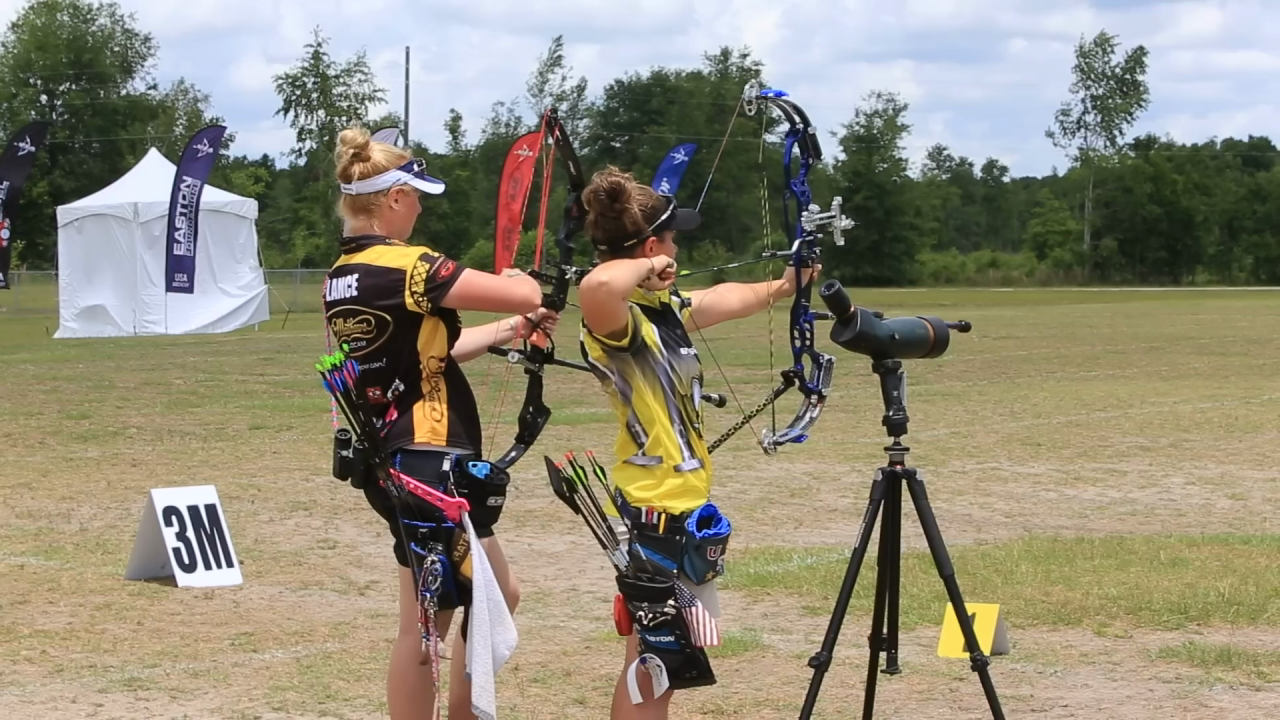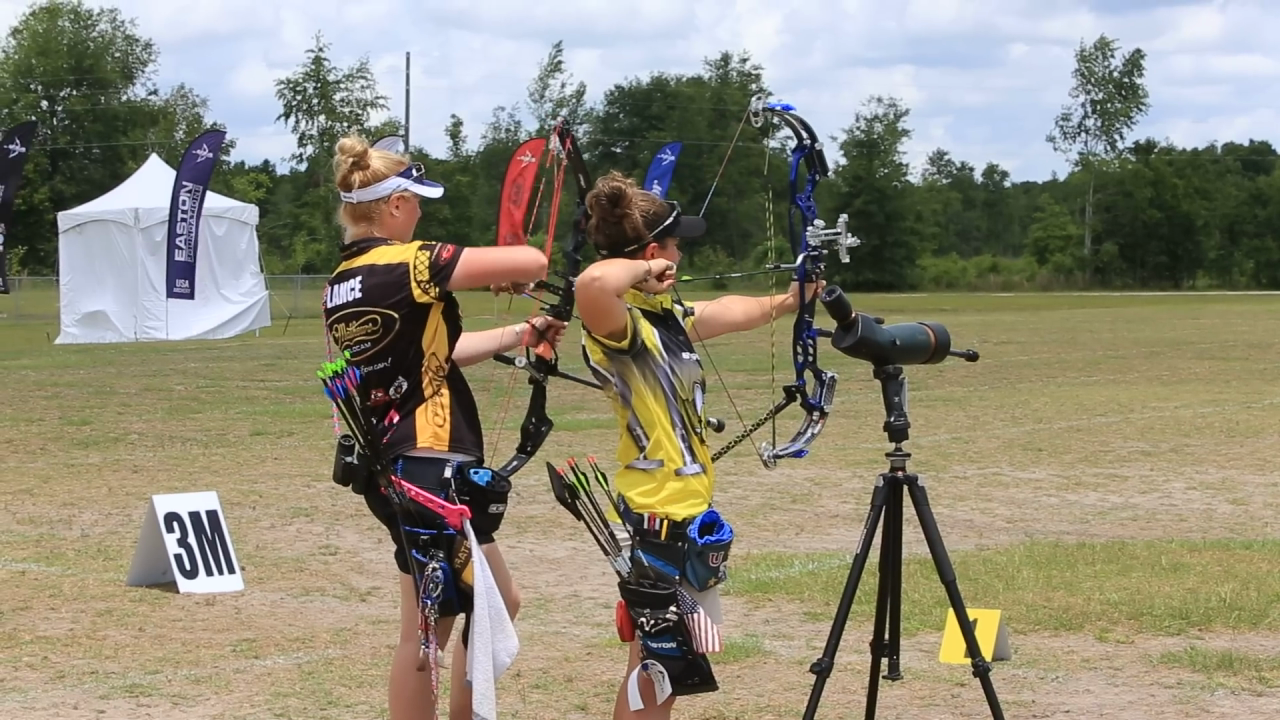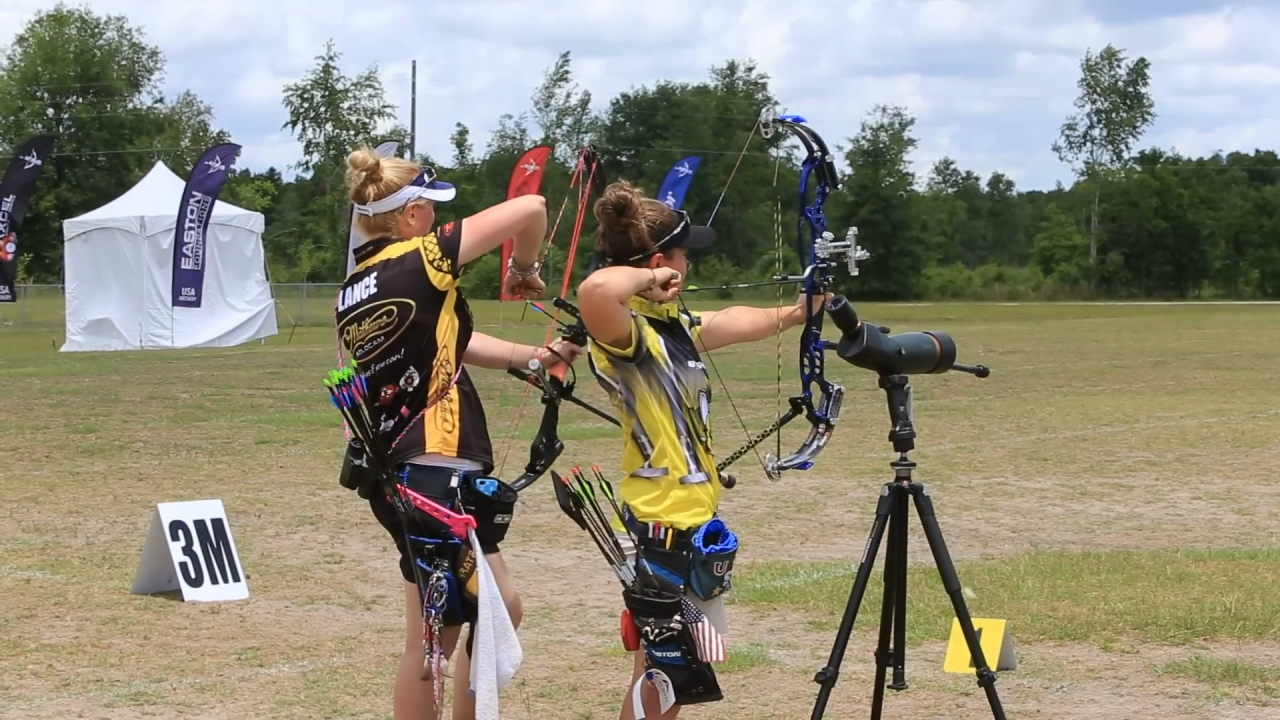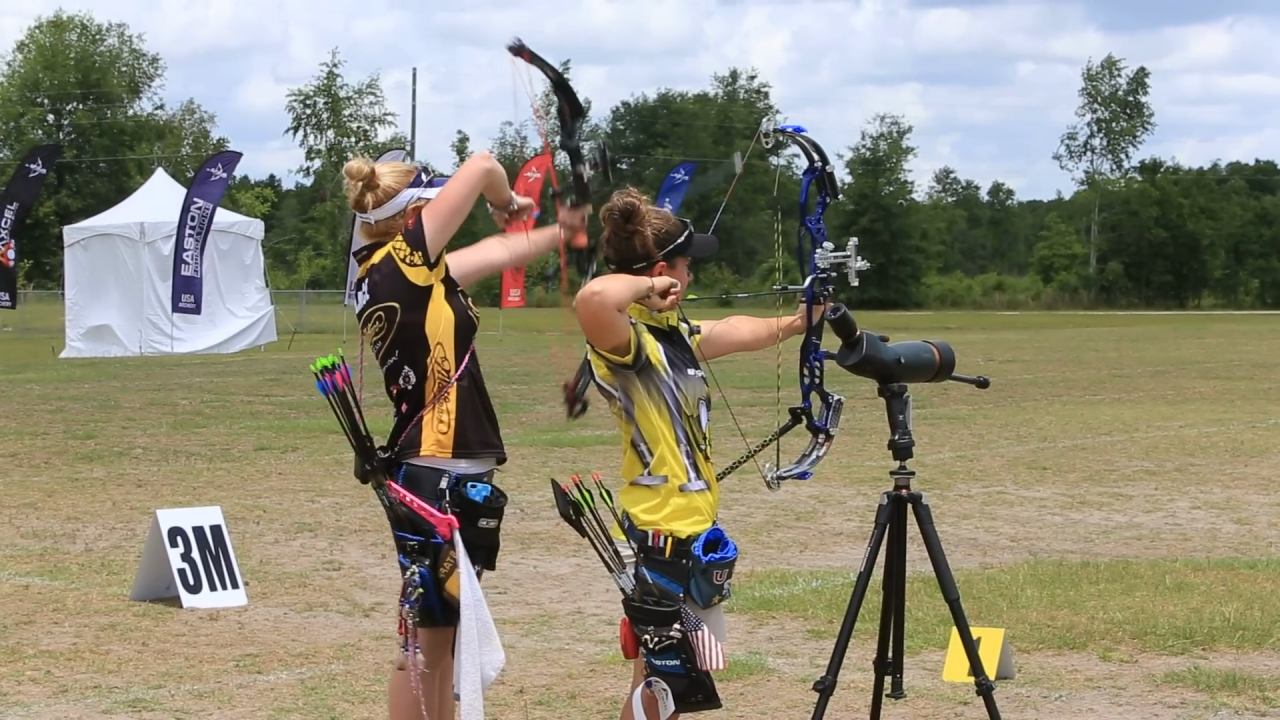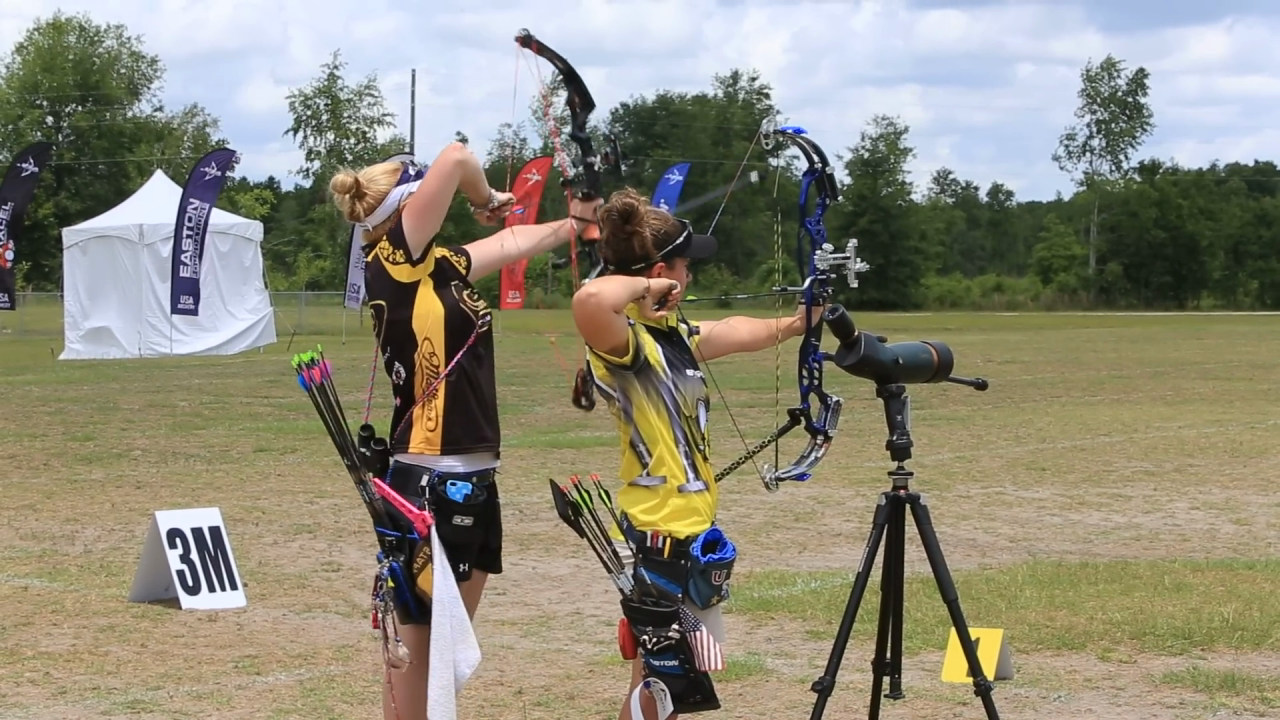
dt=0.7s
person 1, frame 1
left shoulder: (344, 276)
right shoulder: (404, 267)
right elbow: (527, 296)
left wrist: (510, 330)
right wrist: (515, 278)
left hip: (393, 461)
right hip: (427, 465)
left knee: (498, 594)
right knee: (425, 625)
person 1, frame 2
left shoulder: (343, 283)
right shoulder: (405, 266)
right elbow: (531, 261)
left wrist: (517, 335)
right wrist: (512, 280)
left hip: (390, 467)
right hip: (428, 470)
left knee: (498, 602)
right knee: (426, 630)
person 1, frame 3
left shoulder: (356, 289)
right shoulder: (416, 263)
right elbow: (530, 208)
left wrist: (534, 355)
right wrist: (525, 268)
left hip: (398, 475)
right hip: (434, 477)
left knee: (500, 608)
right knee: (432, 639)
person 1, frame 4
left shoulder: (395, 276)
right shoulder: (399, 264)
left elbow: (486, 256)
right elbow: (479, 167)
left wrist: (556, 232)
right wrist: (509, 204)
left hip: (451, 477)
right hip: (438, 480)
left knee: (447, 636)
right knee: (426, 643)
person 1, frame 5
left shoulder: (438, 265)
right shoulder: (394, 261)
left elbow: (508, 244)
right elbow: (453, 158)
left wrist: (571, 224)
right wrist: (487, 198)
left hip: (471, 478)
right hip: (431, 482)
right knee: (418, 643)
person 2, frame 1
left shoulder: (663, 306)
right shoulder: (616, 317)
left elbow: (723, 298)
right elbow: (597, 285)
left wrist: (781, 288)
right wrist: (646, 268)
left hip: (678, 511)
right hip: (656, 515)
left knee: (660, 660)
person 2, frame 2
left shoulder: (665, 313)
right shoulder: (619, 322)
left elbow: (724, 310)
right elbow: (592, 282)
left wrist: (784, 302)
right wrist: (642, 272)
left hip: (683, 516)
right hip: (658, 523)
left knee: (664, 668)
right knee: (653, 675)
person 2, frame 3
left shoulder: (673, 322)
right shoulder: (624, 332)
left elbow: (731, 322)
right elbow: (595, 289)
left wrist: (792, 314)
right wrist: (646, 279)
left hip: (689, 528)
right hip: (662, 533)
left knee: (669, 676)
person 2, frame 4
left shoulder: (672, 332)
right shoulder: (625, 340)
left elbow: (733, 332)
right elbow: (591, 297)
left wrist: (792, 325)
right wrist: (646, 287)
left hip: (690, 534)
right hip: (661, 540)
person 2, frame 5
left shoulder: (672, 332)
right shoulder: (624, 340)
left elbow: (733, 331)
right elbow: (589, 299)
left wrist: (792, 326)
right wrist: (642, 286)
left hip: (689, 535)
right hip: (658, 540)
